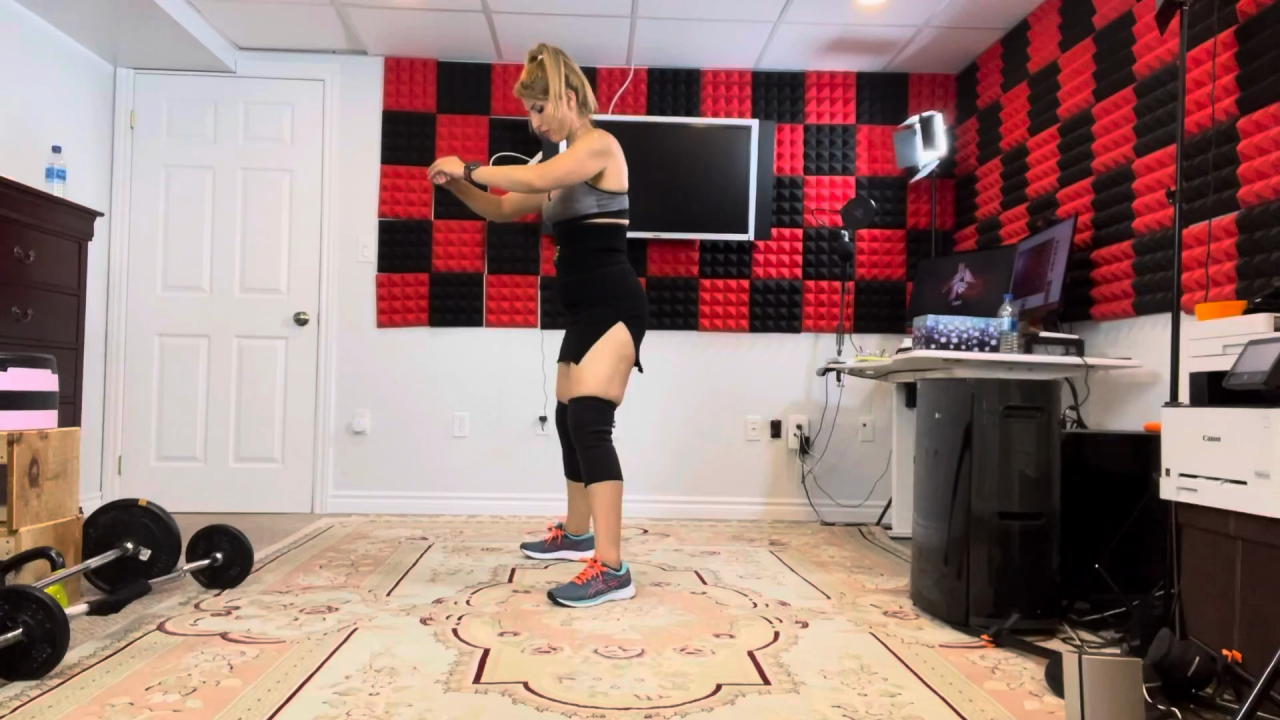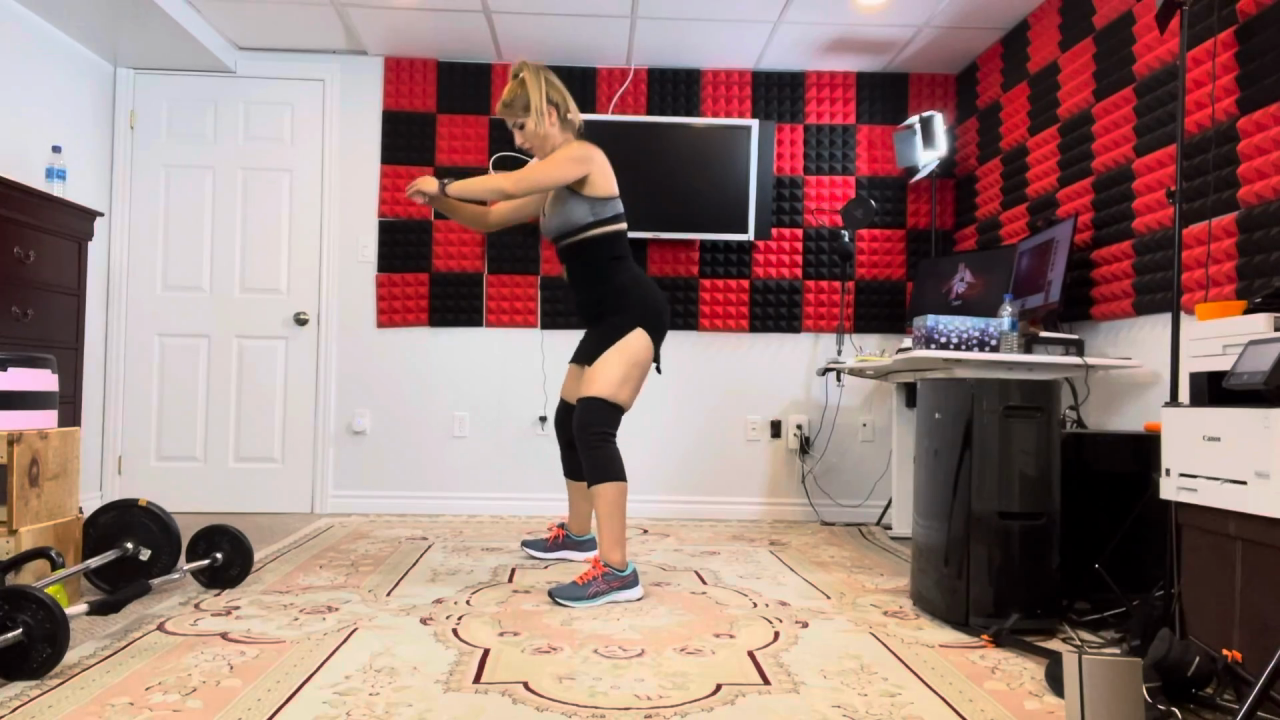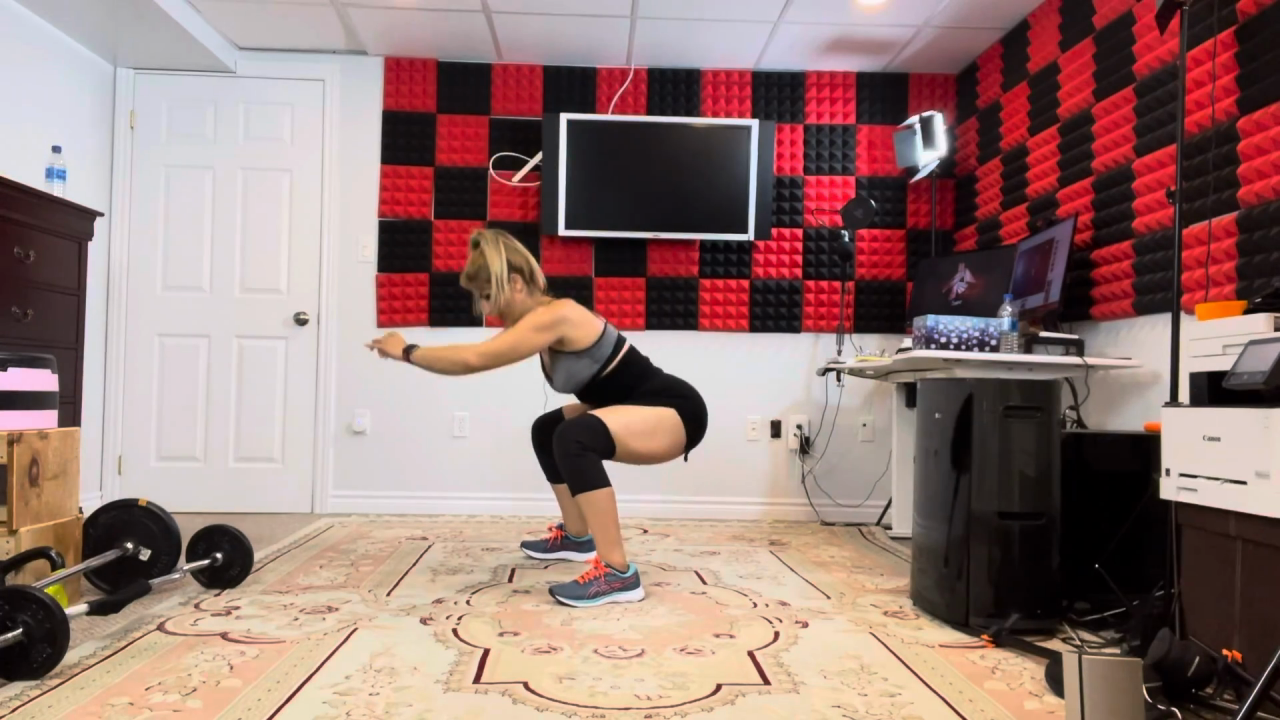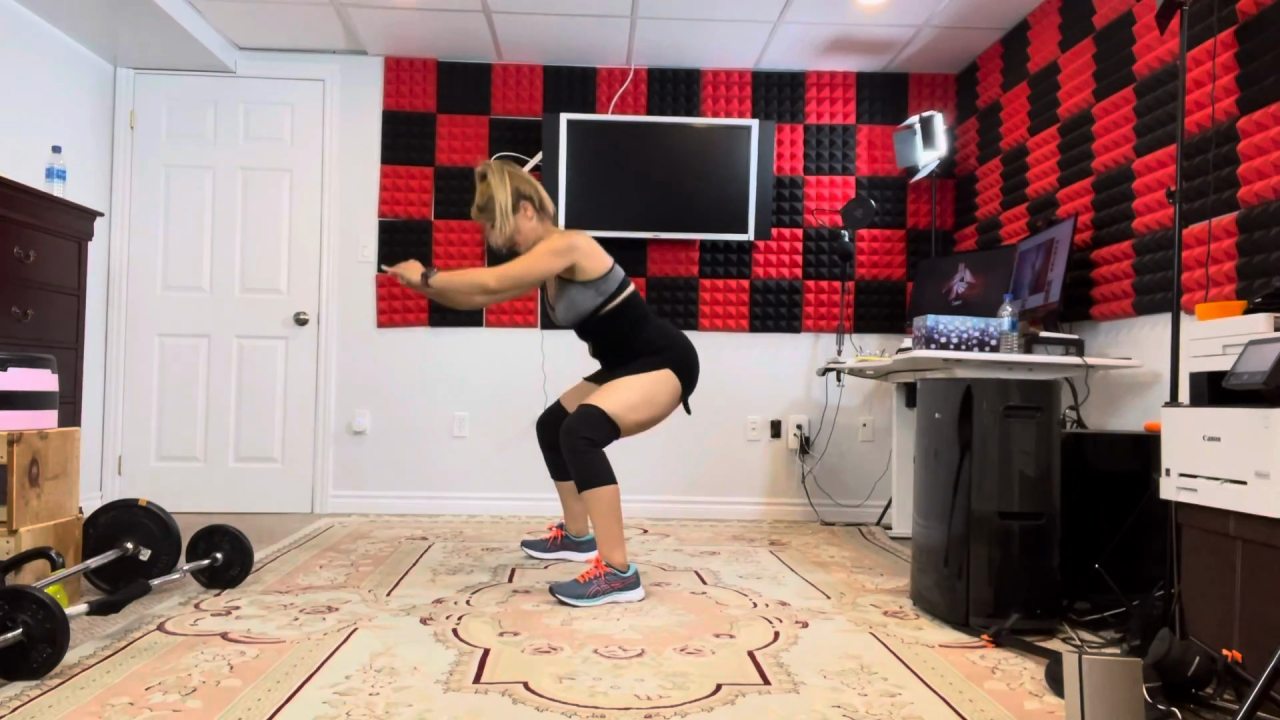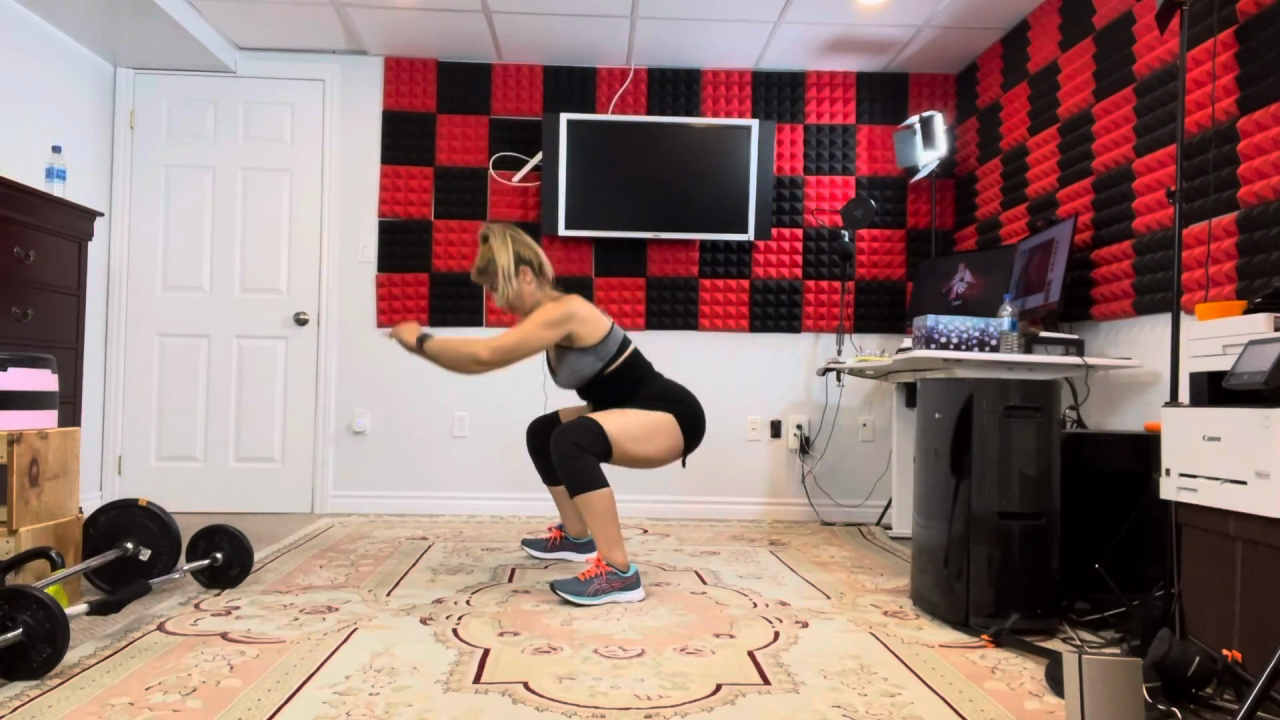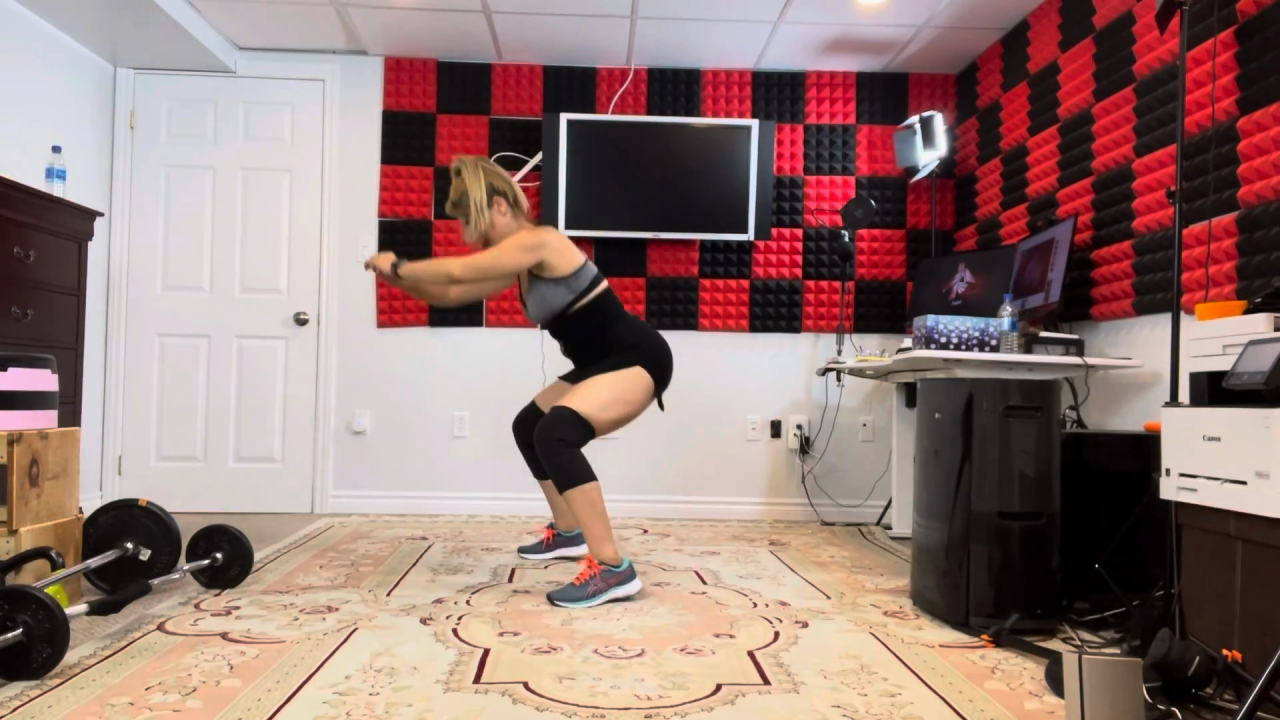
dt=0.5s
person 1, frame 1
left shoulder: (600, 145)
right shoulder: (565, 165)
left elbow: (533, 180)
right elbow: (504, 209)
left wrist: (468, 169)
right wrist: (458, 183)
left hip: (613, 306)
right hip: (587, 309)
left knee: (589, 425)
right knee: (570, 422)
left ankle: (611, 569)
right ankle: (576, 533)
person 1, frame 2
left shoulder: (583, 155)
right shoulder: (552, 183)
left elbow: (510, 185)
right elbow: (491, 217)
left wrist: (444, 185)
right wrist: (441, 200)
left hip: (632, 312)
right hip: (607, 318)
left knee: (593, 423)
right knee: (569, 420)
left ankle: (617, 569)
right ankle: (577, 534)
person 1, frame 3
left shoulder: (556, 316)
right shoulder: (536, 322)
left elbow: (476, 358)
right elbow: (477, 357)
left wrist: (409, 351)
right wrist: (412, 352)
left hip: (675, 412)
right hip: (640, 408)
left knee: (574, 438)
right knee: (547, 432)
left ankle: (617, 572)
right ankle: (577, 535)
person 1, frame 4
left shoulder: (568, 244)
right shoulder: (546, 260)
left elbow: (491, 283)
right elbow: (481, 297)
left wrist: (426, 278)
right wrist: (426, 282)
left hip: (665, 362)
right hip: (630, 364)
left knee: (581, 432)
right knee: (552, 425)
left ankle: (618, 571)
right ankle: (577, 535)
person 1, frame 5
left shoulder: (565, 312)
right shoulder: (544, 319)
left elbow: (488, 354)
right elbow: (484, 361)
left wrist: (424, 342)
right wrist: (424, 345)
left hip: (673, 416)
right hip: (639, 414)
left knee: (571, 441)
right knee: (541, 435)
left ankle: (619, 572)
right ankle: (577, 537)
person 1, frame 6
left shoulder: (539, 241)
right shoulder: (521, 262)
left elbow: (459, 271)
right elbow: (453, 293)
left wrist: (398, 266)
right wrist: (398, 275)
left hip: (639, 359)
right hip: (606, 363)
left knee: (555, 434)
right knee: (528, 426)
left ankle: (612, 566)
right ankle: (568, 532)
